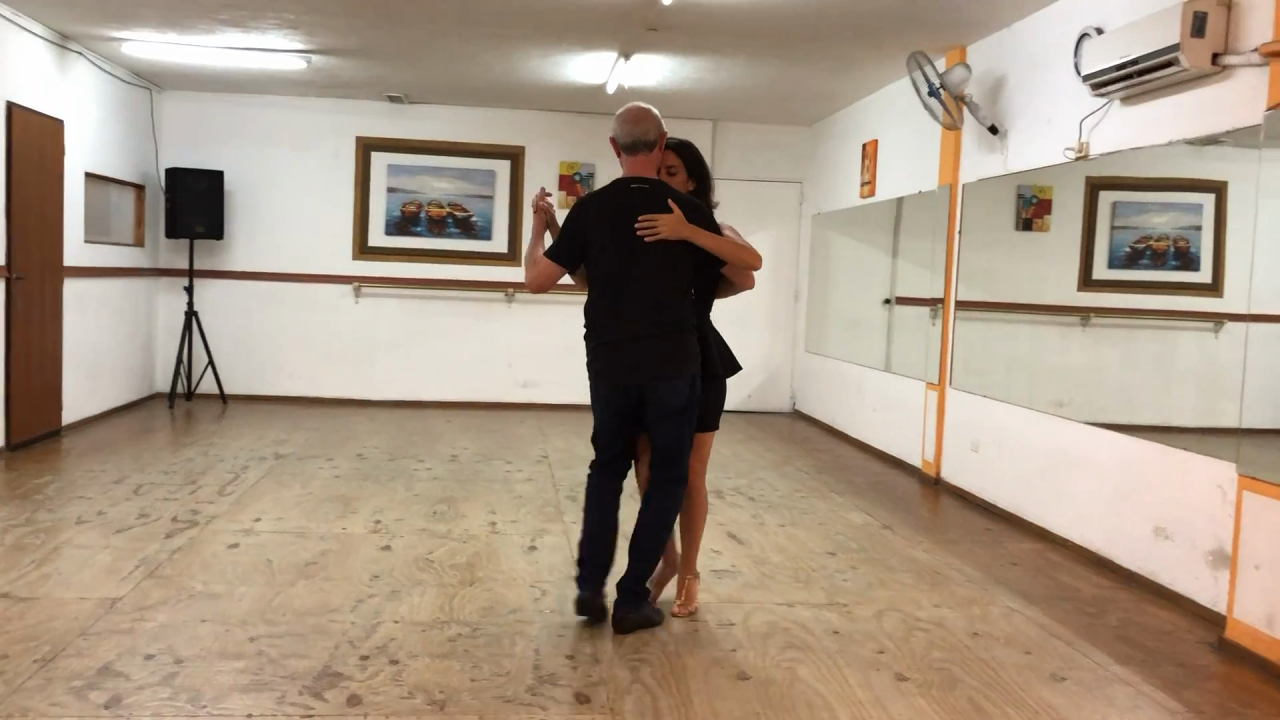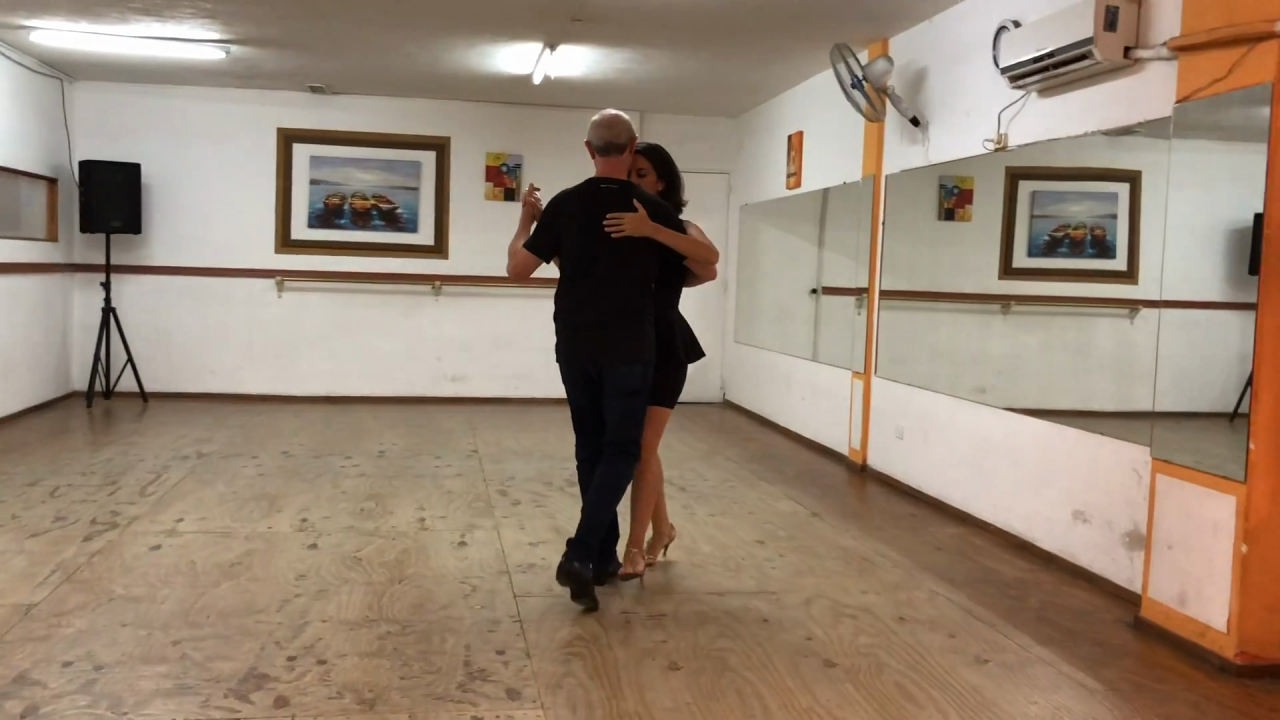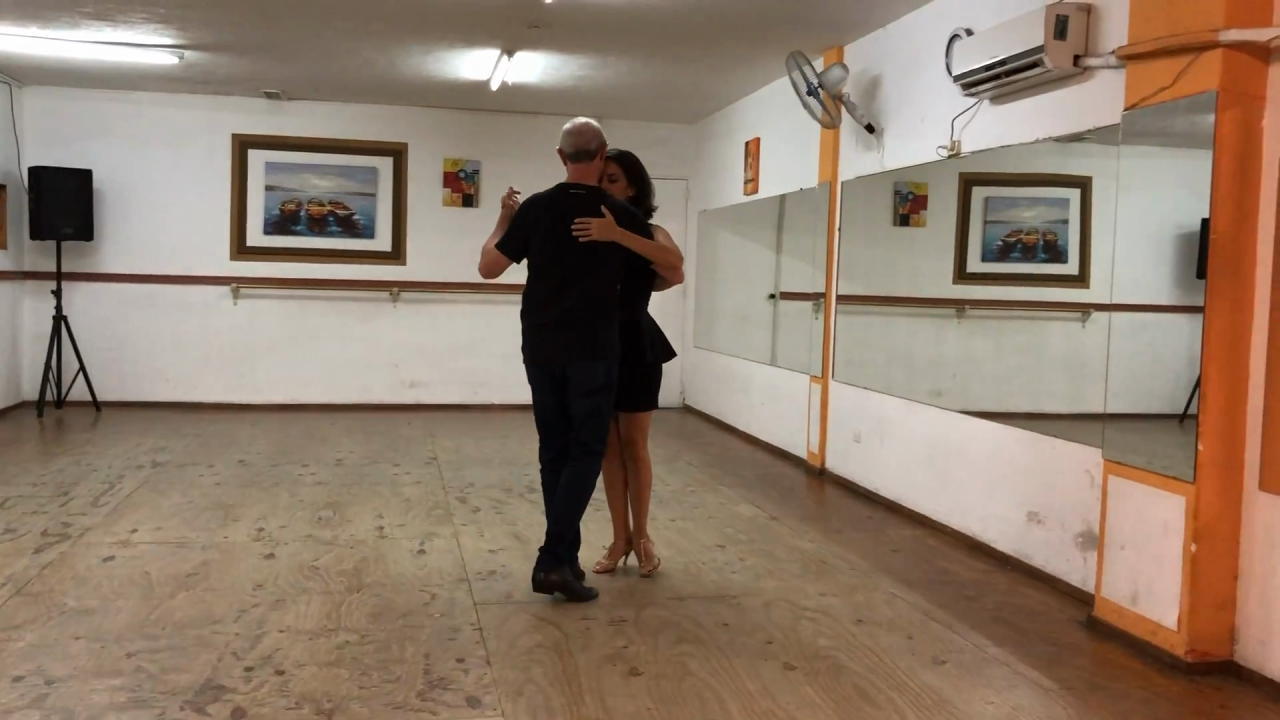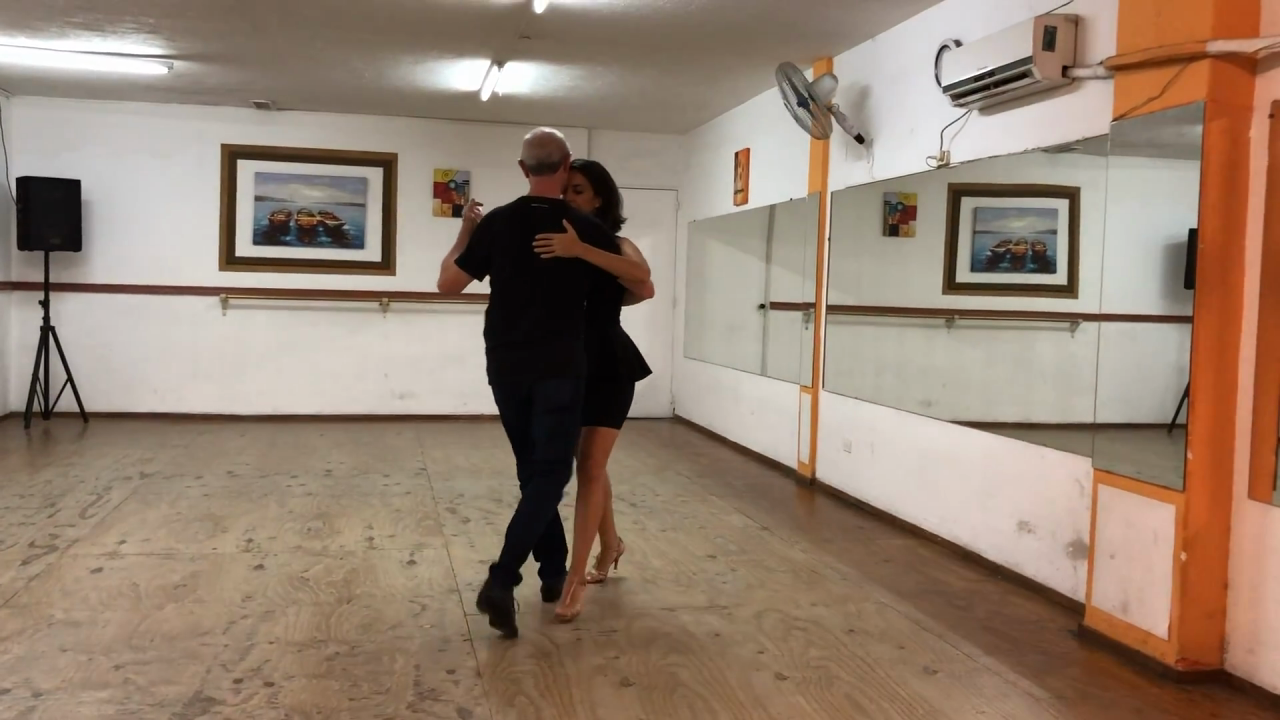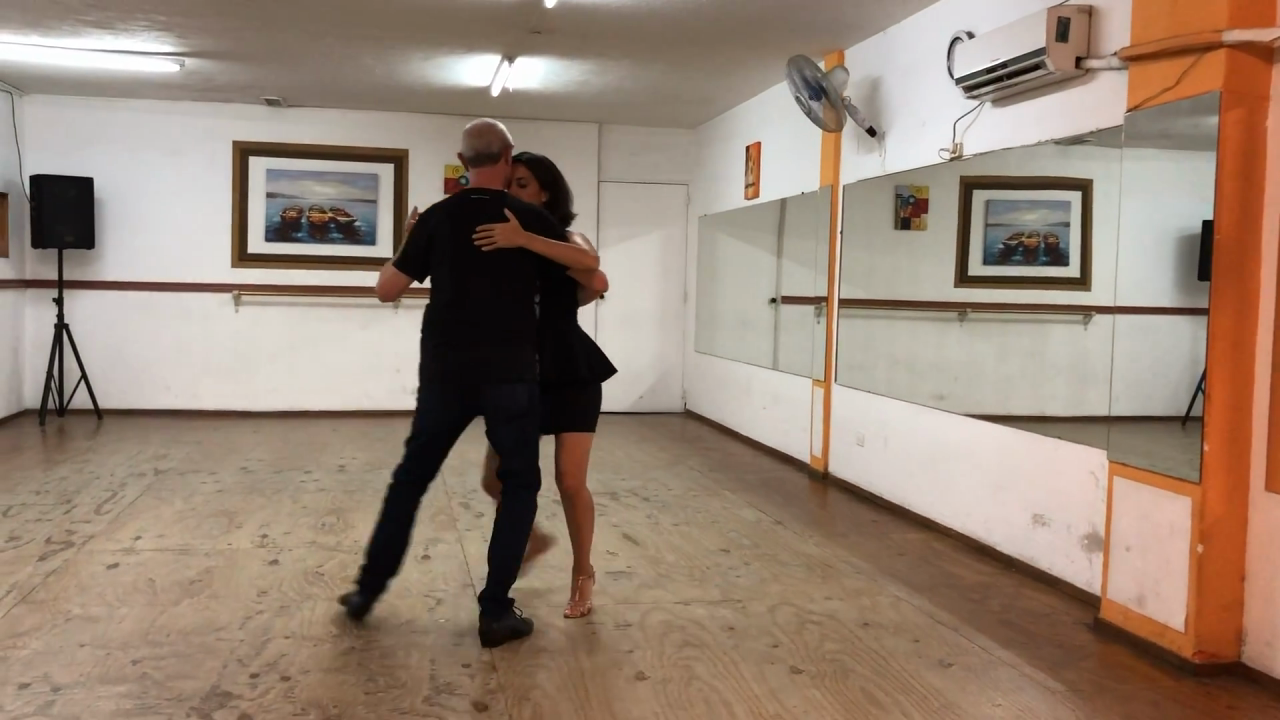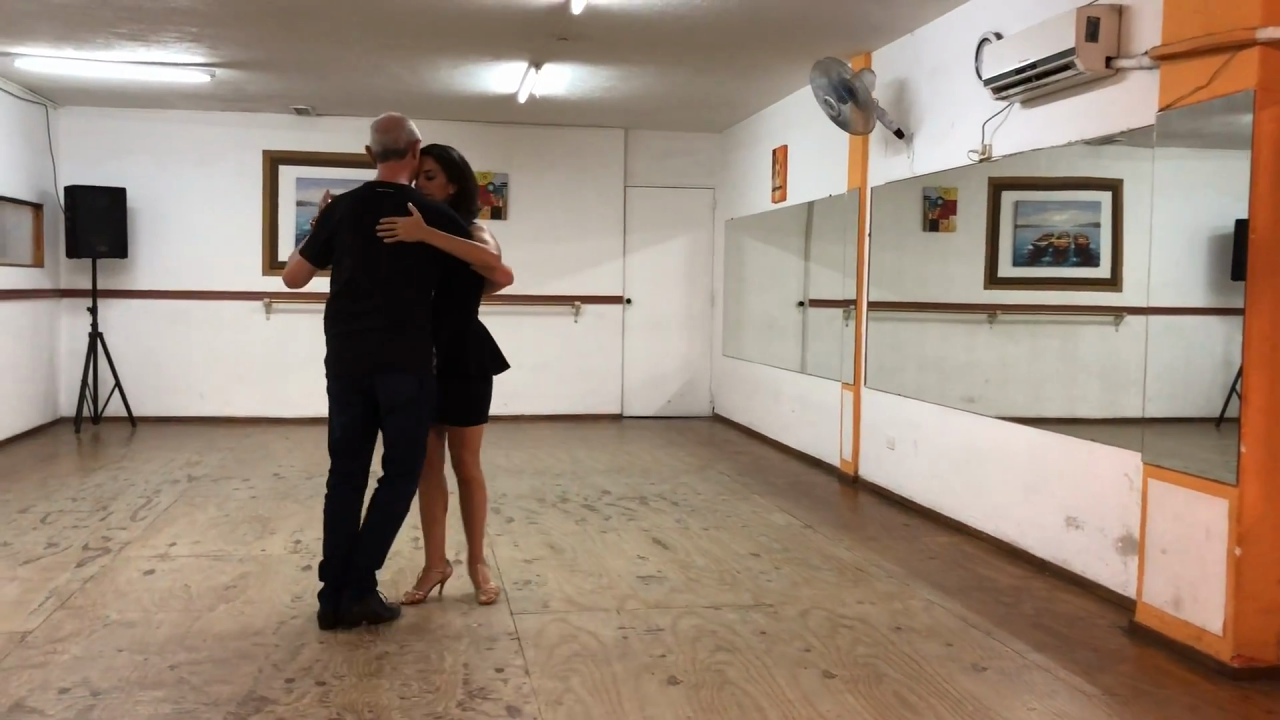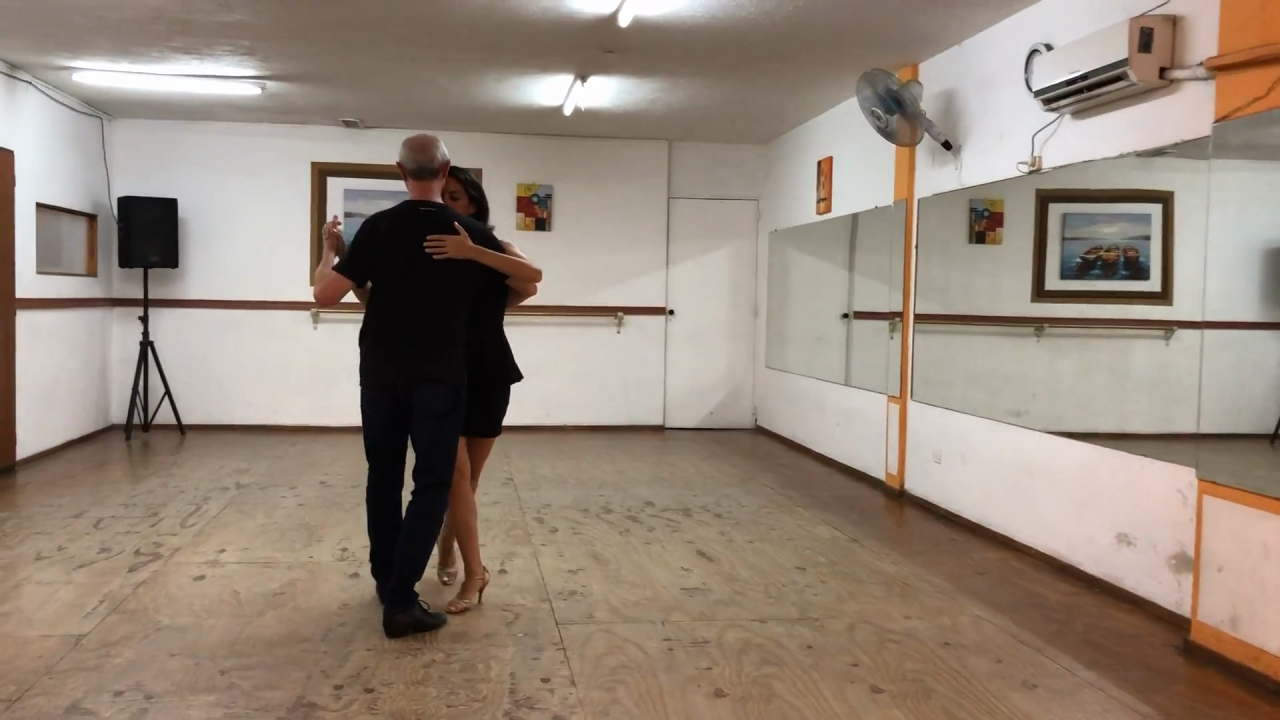
dt=0.7s
person 1, frame 1
left shoulder: (591, 209)
right shoulder: (688, 211)
left elbow: (537, 280)
left wrist: (538, 227)
right wrist: (697, 288)
left hip: (609, 366)
right hip: (671, 368)
left knee: (607, 470)
right knee: (667, 478)
left ankle: (590, 584)
right ankle: (632, 597)
person 1, frame 2
left shoulder: (565, 205)
right shoulder: (654, 210)
left elbow: (518, 268)
left wrist: (526, 220)
right wrist: (665, 281)
left hip: (575, 349)
right hip: (628, 351)
left knee: (591, 450)
right knee: (619, 452)
left ankle: (603, 554)
right ankle: (581, 553)
person 1, frame 3
left shoulder: (536, 209)
right shoulder: (621, 215)
left elbow: (488, 268)
left wrist: (505, 220)
left hip: (541, 350)
right hip: (593, 352)
left knee: (554, 452)
right knee: (585, 452)
left ankle: (564, 558)
right ankle: (554, 559)
person 1, frame 4
left shoulder: (498, 223)
right shoulder: (585, 229)
left elbow: (448, 283)
right elbow: (639, 280)
left wrist: (466, 233)
left hip: (505, 368)
right hip: (558, 369)
left knee: (532, 470)
right knee: (549, 474)
left ankle: (553, 571)
right ankle: (501, 577)
person 1, frame 5
left shoulder: (436, 219)
right shoulder: (532, 221)
left elbow: (388, 290)
right elbow: (590, 276)
left wrist: (404, 244)
left hip: (444, 372)
right hip: (509, 374)
left knee: (412, 474)
right knee: (520, 488)
left ankle: (369, 587)
right ankle: (496, 610)
person 1, frame 6
left shoulder: (343, 209)
right shoulder: (435, 216)
left elbow: (293, 277)
left hip: (346, 363)
right hip: (405, 364)
left knee: (345, 474)
right knee: (399, 475)
left ankle: (336, 596)
right ankle: (359, 591)
person 1, frame 7
left shoulder: (380, 227)
right shoulder: (472, 234)
left elbow: (326, 294)
left wrist: (330, 251)
left hip: (381, 374)
right hip: (438, 377)
left knee: (384, 475)
right knee: (432, 484)
left ankle: (387, 580)
right ankle: (401, 601)
person 2, frame 1
left shoulder: (711, 233)
right shoulder: (637, 233)
left elbow: (752, 264)
right elbow: (590, 279)
left wrist: (687, 231)
right wrist: (551, 225)
left hip: (698, 364)
left knee: (689, 474)
right knee: (648, 473)
left ankle: (689, 571)
right ankle: (670, 554)
person 2, frame 2
left shoulder: (670, 226)
right shoulder: (617, 227)
left elbow: (708, 262)
left wrist: (650, 228)
left hip: (664, 348)
left knee: (641, 446)
right knee: (636, 444)
left ankle: (635, 547)
right ankle: (660, 526)
person 2, frame 3
left shoulder: (647, 234)
right shoulder: (584, 230)
left elbow: (675, 265)
left wrist: (617, 235)
left hip: (636, 349)
left knee: (634, 446)
right knee: (608, 447)
left ankle: (642, 536)
right ankle: (620, 538)
person 2, frame 4
left shoulder: (615, 245)
right shoulder: (550, 245)
left elbow: (642, 282)
left wrist: (579, 250)
left hip: (609, 368)
left knee: (590, 466)
right knee: (588, 467)
left ankle: (574, 578)
right ankle: (611, 544)
person 2, frame 5
left shoulder: (565, 243)
right shoulder: (499, 245)
left elbow: (592, 273)
left wrist: (522, 239)
left hip: (572, 373)
left knee: (569, 479)
right knee: (496, 479)
left ankle: (583, 573)
right ankle: (531, 539)
person 2, frame 6
left shoulder: (471, 233)
right shoulder: (407, 236)
left elbow: (496, 269)
left wrist: (426, 234)
left hip: (465, 361)
left knee: (465, 465)
right knee: (425, 464)
left ankle: (477, 560)
right ankle: (435, 563)
person 2, frame 7
right shoulder: (423, 254)
left elbow: (532, 277)
left wrist: (472, 252)
left hip: (488, 374)
left knee: (469, 474)
right knee: (456, 471)
left ankle: (448, 548)
right ankle: (474, 570)
